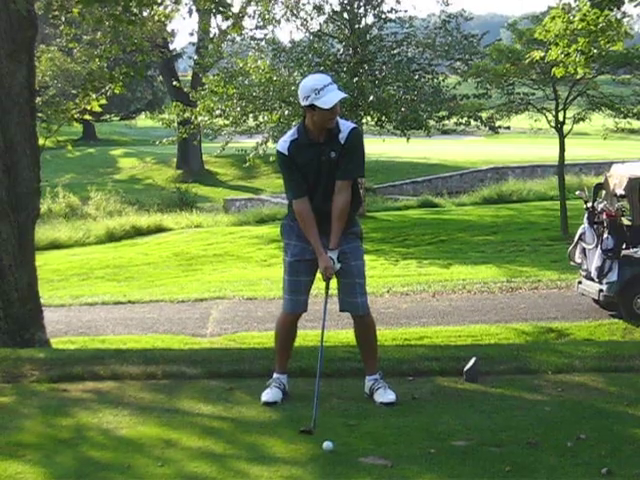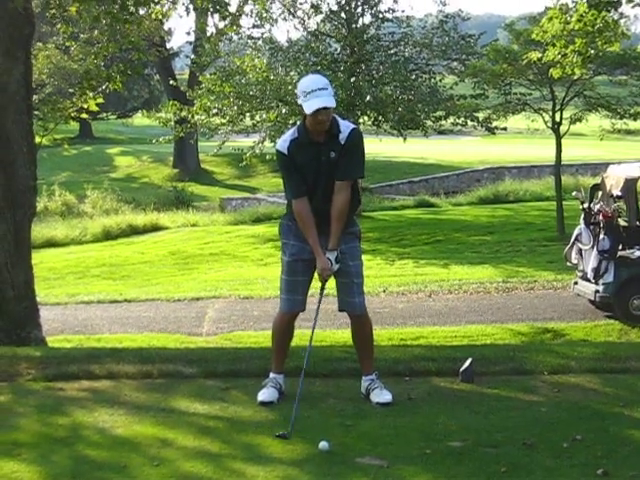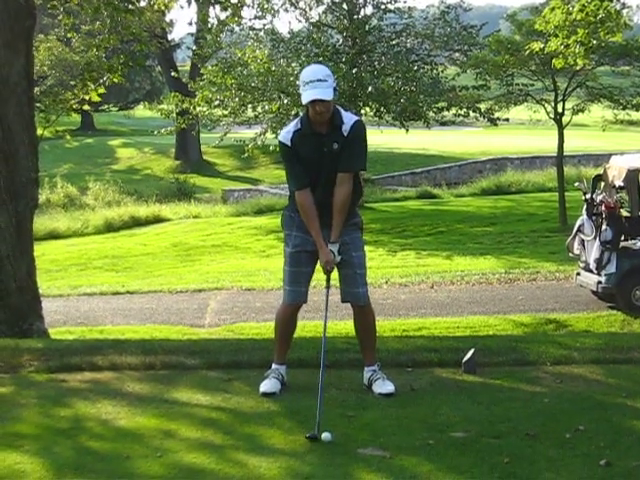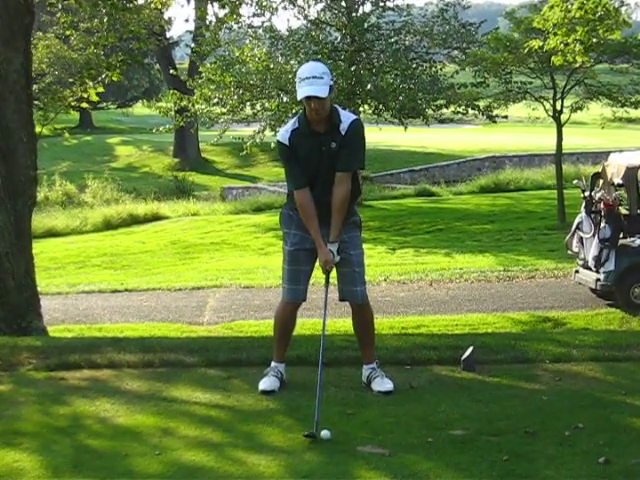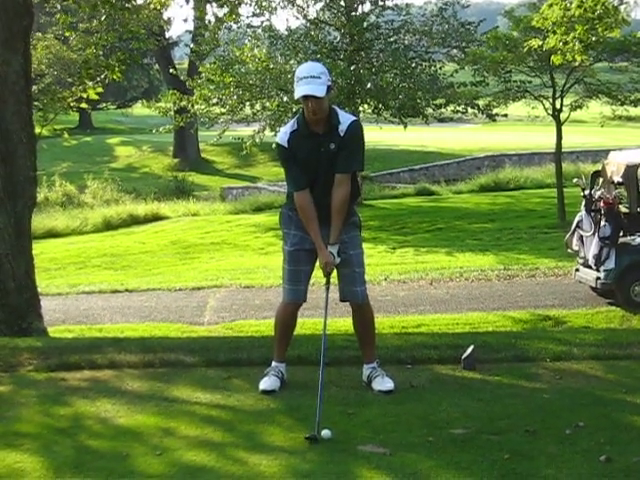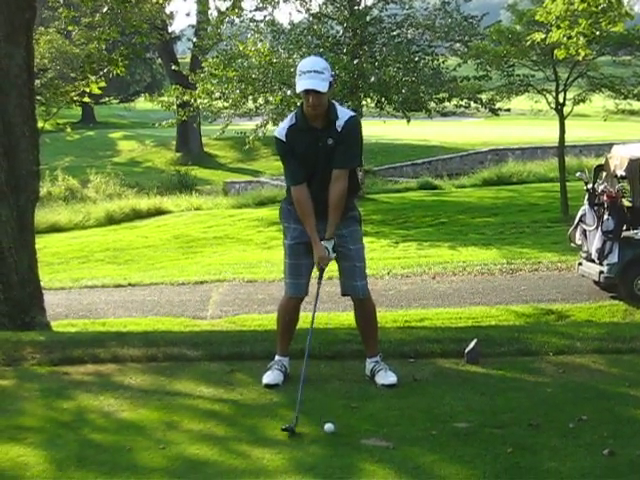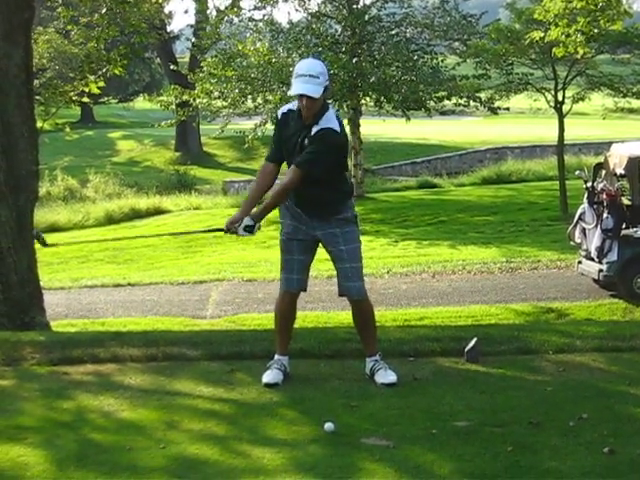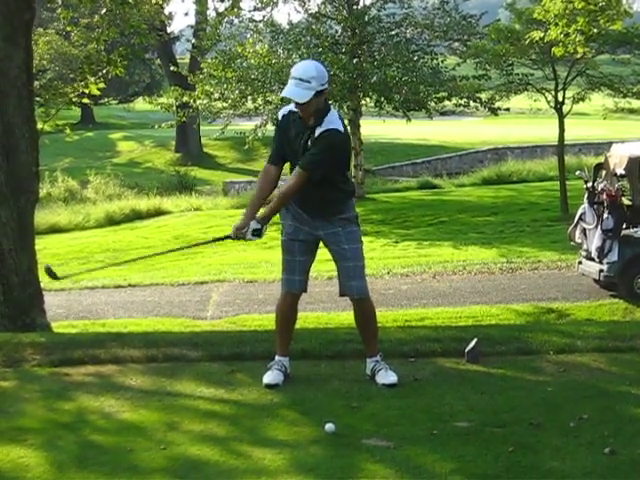
dt=0.5s
person 1, frame 1
left shoulder: (350, 134)
right shoulder: (287, 148)
left elbow: (342, 193)
right elbow: (300, 203)
left wrist: (333, 247)
right wrist: (319, 253)
left hip: (344, 230)
right hip: (301, 232)
left knee: (360, 309)
right knee: (291, 310)
left ankle: (373, 378)
right ankle: (279, 378)
person 1, frame 2
left shoulder: (350, 135)
right shoulder: (287, 146)
left elbow: (342, 193)
right elbow: (300, 202)
left wrist: (333, 248)
right wrist: (318, 253)
left hip: (343, 230)
right hip: (299, 230)
left knee: (357, 308)
right knee: (288, 309)
left ankle: (369, 378)
right ankle: (276, 377)
person 1, frame 3
left shoulder: (353, 127)
right shoulder: (290, 137)
left elbow: (344, 185)
right elbow: (302, 194)
left wrist: (334, 240)
right wrist: (320, 245)
left hip: (345, 221)
right hip: (301, 223)
left knee: (360, 299)
right knee: (291, 300)
left ankle: (372, 369)
right ankle: (278, 368)
person 1, frame 4
left shoulder: (351, 126)
right shoulder: (288, 136)
left elbow: (343, 185)
right elbow: (301, 193)
left wrist: (333, 240)
right wrist: (319, 245)
left hip: (343, 219)
right hip: (300, 221)
left knee: (358, 297)
right knee: (290, 299)
left ankle: (370, 367)
right ankle: (277, 366)
person 1, frame 5
left shoulder: (350, 127)
right shoulder: (288, 138)
left elbow: (342, 186)
right elbow: (301, 194)
left wrist: (334, 242)
right wrist: (320, 247)
left hip: (343, 221)
right hip: (300, 222)
left knee: (358, 298)
right knee: (291, 299)
left ankle: (371, 366)
right ankle: (277, 365)
person 1, frame 6
left shoulder: (347, 123)
right shoulder: (286, 132)
left elbow: (339, 182)
right elbow: (298, 189)
left wrist: (330, 236)
right wrist: (315, 242)
left hip: (343, 215)
right hip: (299, 216)
left knee: (359, 292)
right knee: (293, 294)
left ankle: (374, 360)
right ankle: (281, 359)
person 1, frame 7
left shoulder: (330, 132)
right shoulder: (286, 115)
left elbow: (290, 181)
right elbow: (270, 167)
left wrist: (254, 217)
right wrist: (243, 208)
left hip: (336, 217)
right hip: (298, 213)
left knee: (356, 292)
right knee: (289, 290)
left ankle: (373, 359)
right ankle: (280, 359)
person 1, frame 8
left shoulder: (333, 133)
right shoulder: (288, 117)
left elbow: (296, 182)
right elbow: (272, 169)
left wrist: (262, 220)
right wrist: (247, 213)
left hip: (338, 216)
right hip: (298, 213)
left knee: (358, 292)
right knee: (290, 291)
left ankle: (374, 360)
right ankle: (281, 360)
